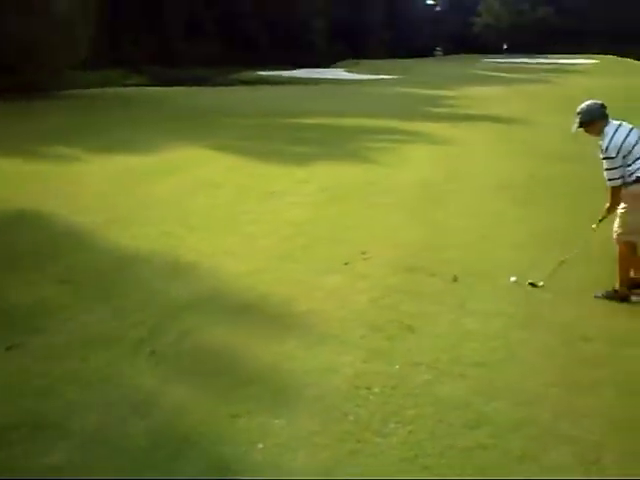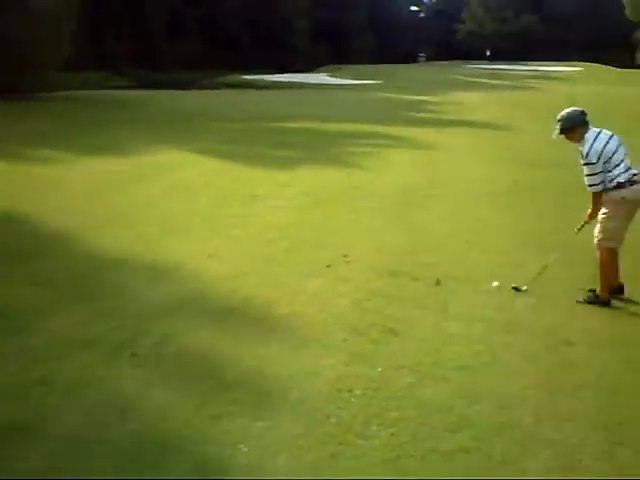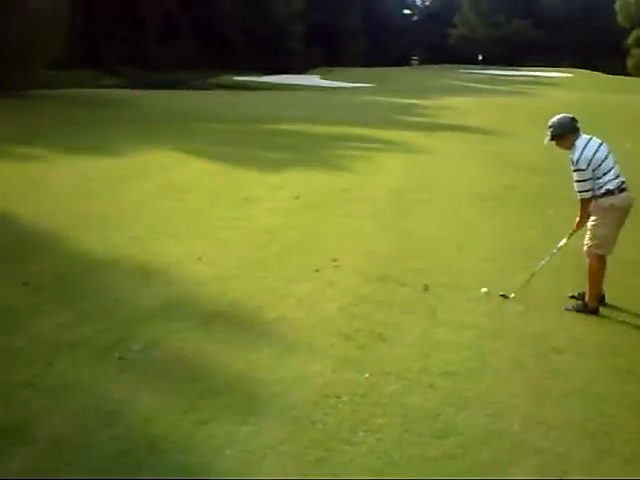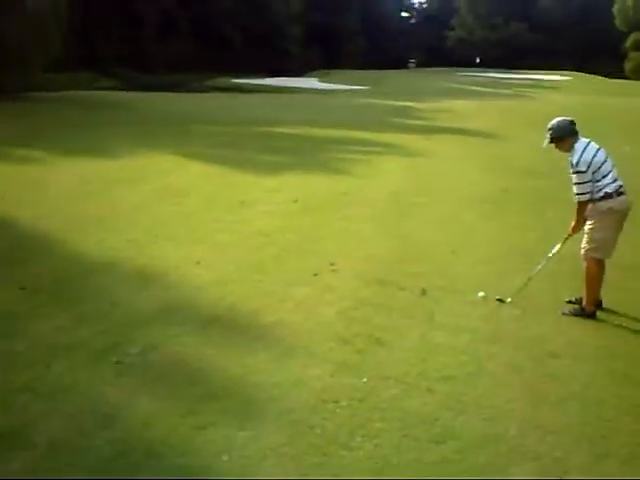
dt=0.1s
person 1, frame 1
left shoulder: (608, 144)
right shoulder: (623, 127)
left elbow: (614, 182)
left wrist: (611, 205)
left knee: (623, 238)
left ankle: (622, 290)
person 1, frame 2
left shoulder: (589, 150)
right shoulder: (604, 134)
left elbow: (595, 187)
left wrist: (592, 210)
right wrist: (598, 206)
left hip: (620, 195)
left knee: (605, 244)
right knee: (609, 242)
left ankle: (603, 294)
right ankle: (613, 284)
person 1, frame 3
left shoulder: (579, 157)
right shoulder: (593, 141)
left elbow: (585, 194)
left wrist: (581, 218)
right wrist: (587, 213)
left hip: (609, 202)
right hip: (621, 196)
left knee: (594, 252)
right knee: (598, 250)
left ankle: (591, 303)
right ankle: (596, 292)
person 1, frame 4
left shoulder: (578, 159)
right shoulder: (590, 146)
left elbow: (582, 196)
left wrist: (577, 222)
right wrist: (584, 216)
left hip: (607, 206)
right hip: (617, 201)
left knee: (592, 256)
right knee: (596, 255)
left ankle: (588, 307)
right ankle: (593, 297)
